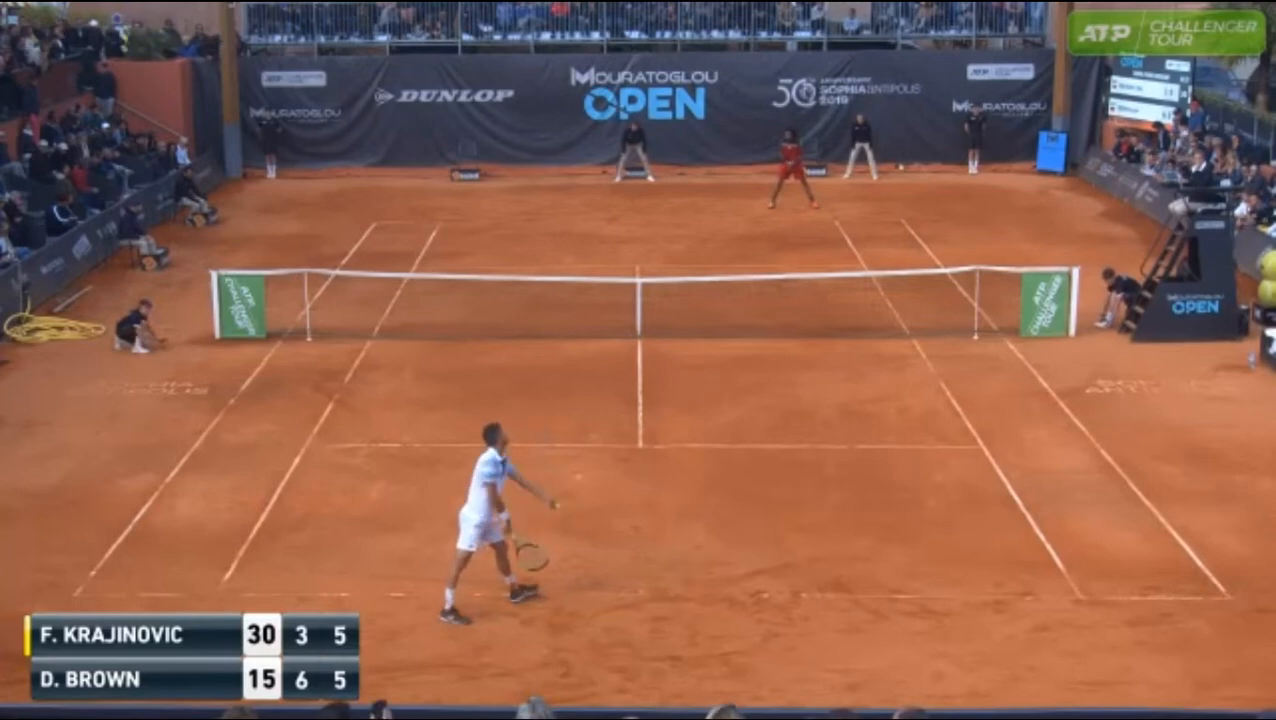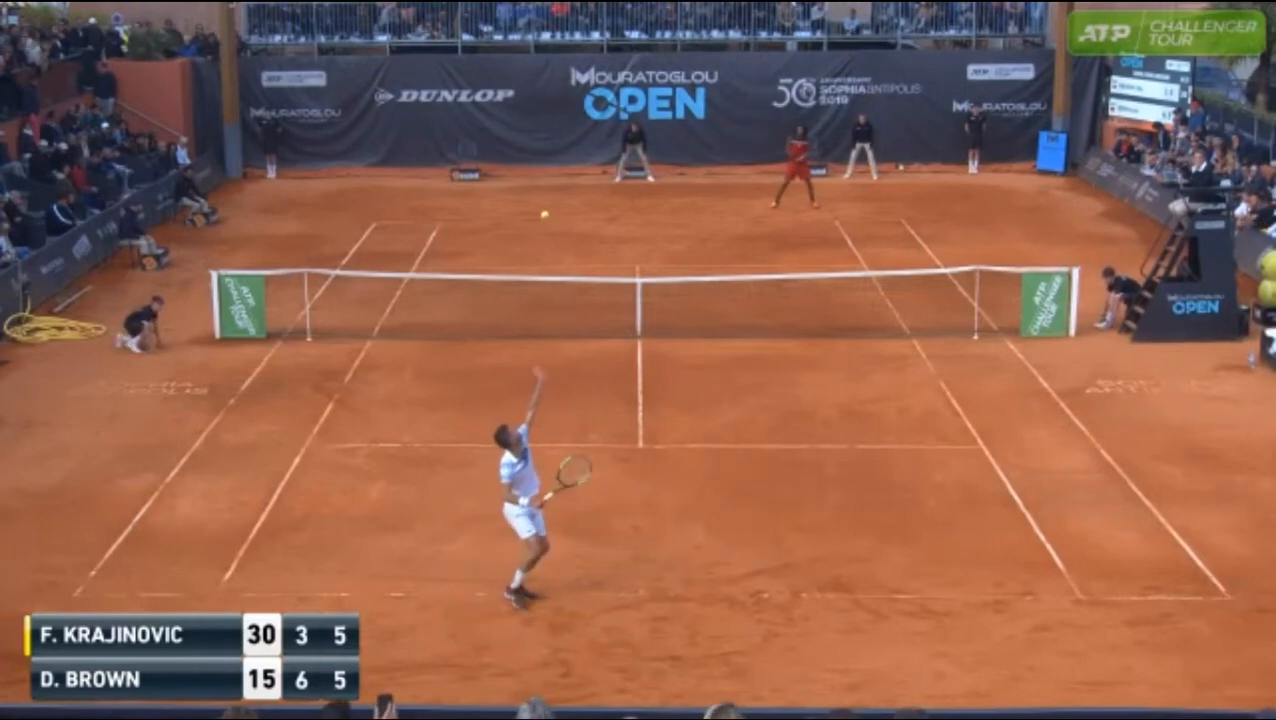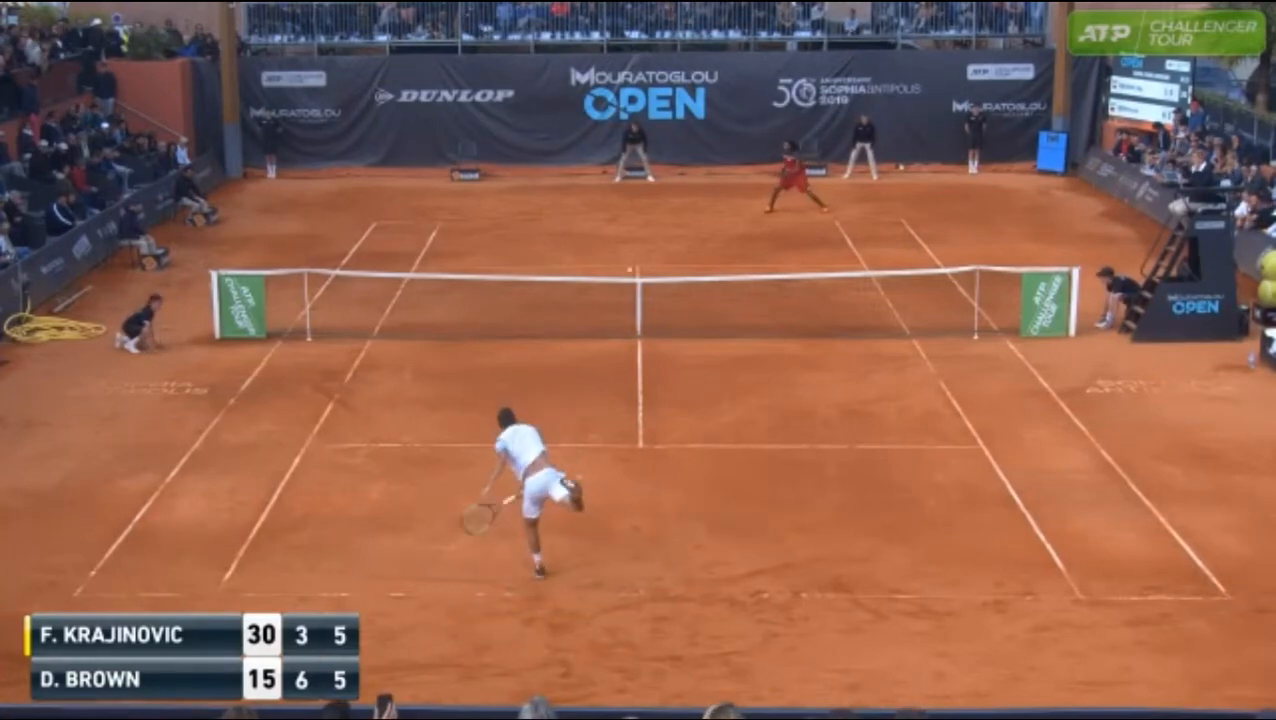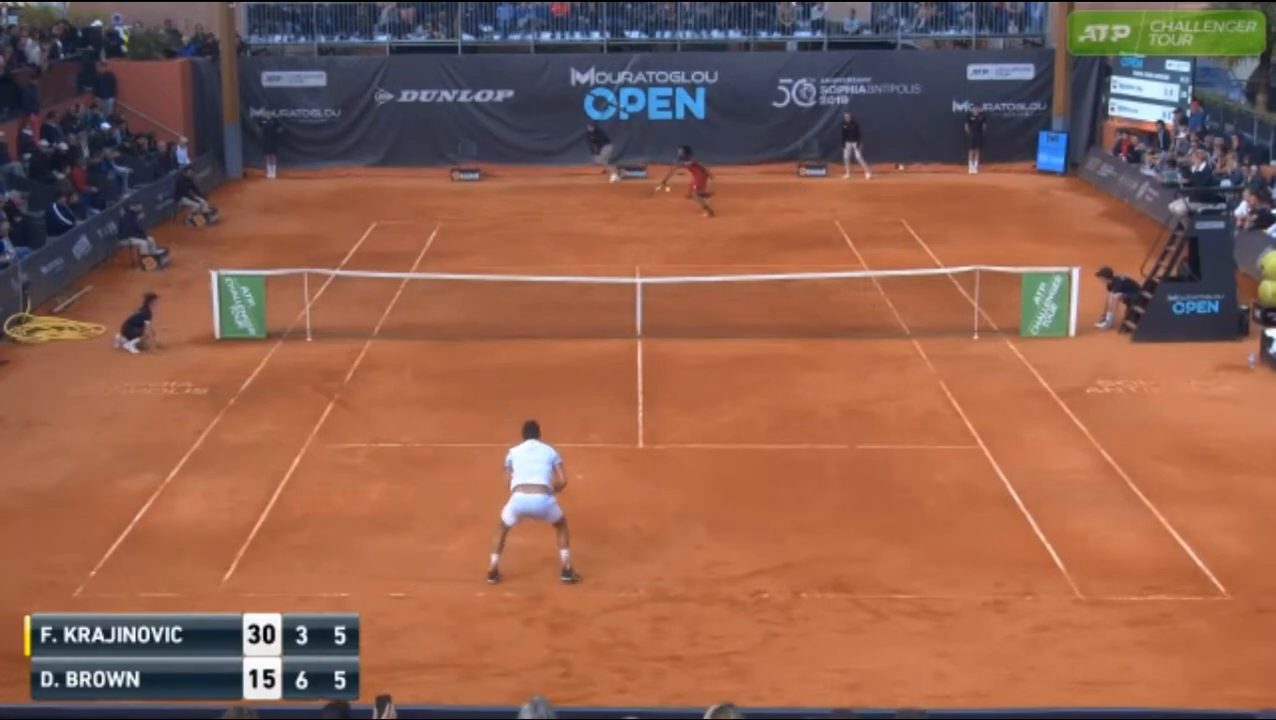
dt=0.7s
person 1, frame 1
left shoulder: (503, 460)
right shoulder: (487, 461)
left elbow: (522, 480)
right elbow: (492, 496)
left wrist: (544, 497)
right wrist: (505, 516)
left hip: (487, 518)
right hip: (473, 517)
left knee: (501, 548)
right knee: (462, 560)
left ankle: (515, 590)
right ankle: (448, 609)
person 1, frame 2
left shoulder: (523, 440)
right shoulder: (507, 464)
left elbow: (531, 409)
right elbow: (507, 496)
left wrist: (540, 383)
right wrist: (528, 501)
left hip: (530, 507)
right hip: (517, 510)
left knee: (543, 547)
right knee: (535, 549)
left ankle: (516, 586)
right ankle: (513, 589)
person 1, frame 3
left shoulder: (503, 440)
right shoulder: (531, 430)
left elbow: (502, 461)
left wrist: (489, 486)
left hip: (532, 484)
right hip: (550, 475)
left knee: (530, 526)
right knee: (576, 505)
left ankle: (539, 567)
right ankle: (570, 487)
person 1, frame 4
left shoulder: (513, 452)
right shoulder: (550, 451)
left elbow: (509, 483)
right elbow: (563, 482)
left hip: (519, 499)
right hip: (542, 500)
left knee: (502, 528)
right knee: (561, 525)
left ankle: (493, 571)
right ankle: (567, 570)
